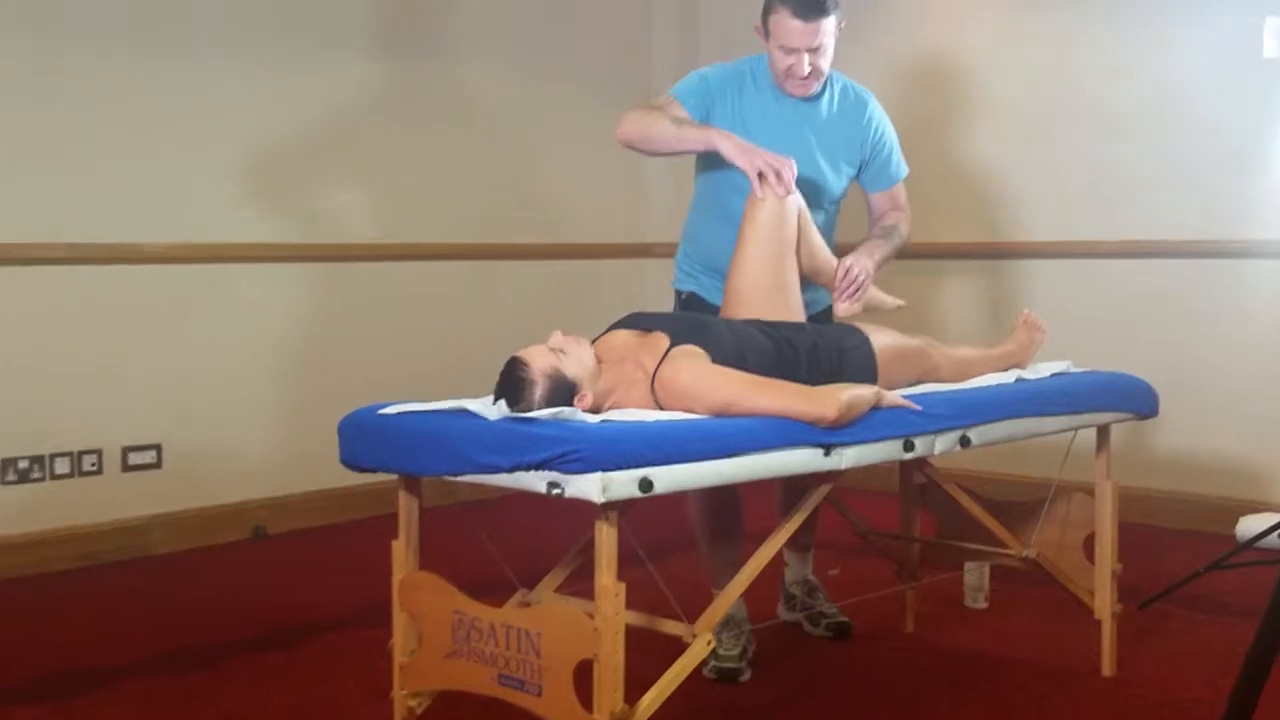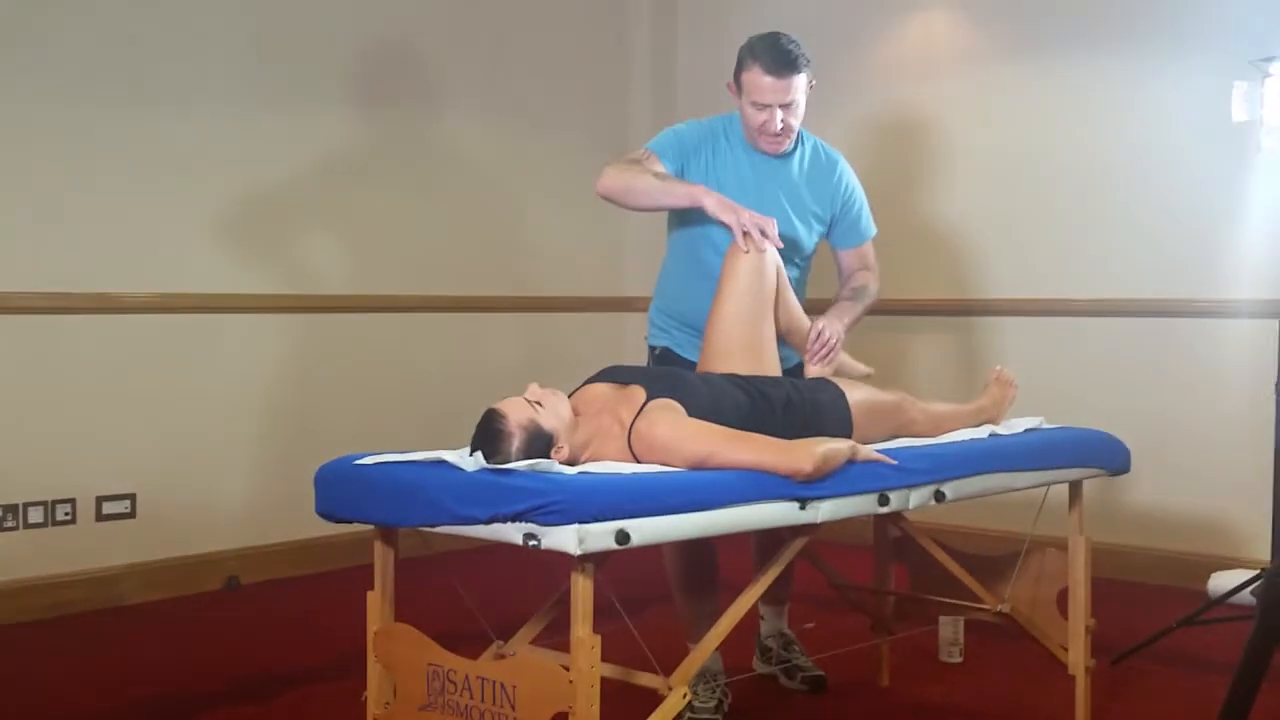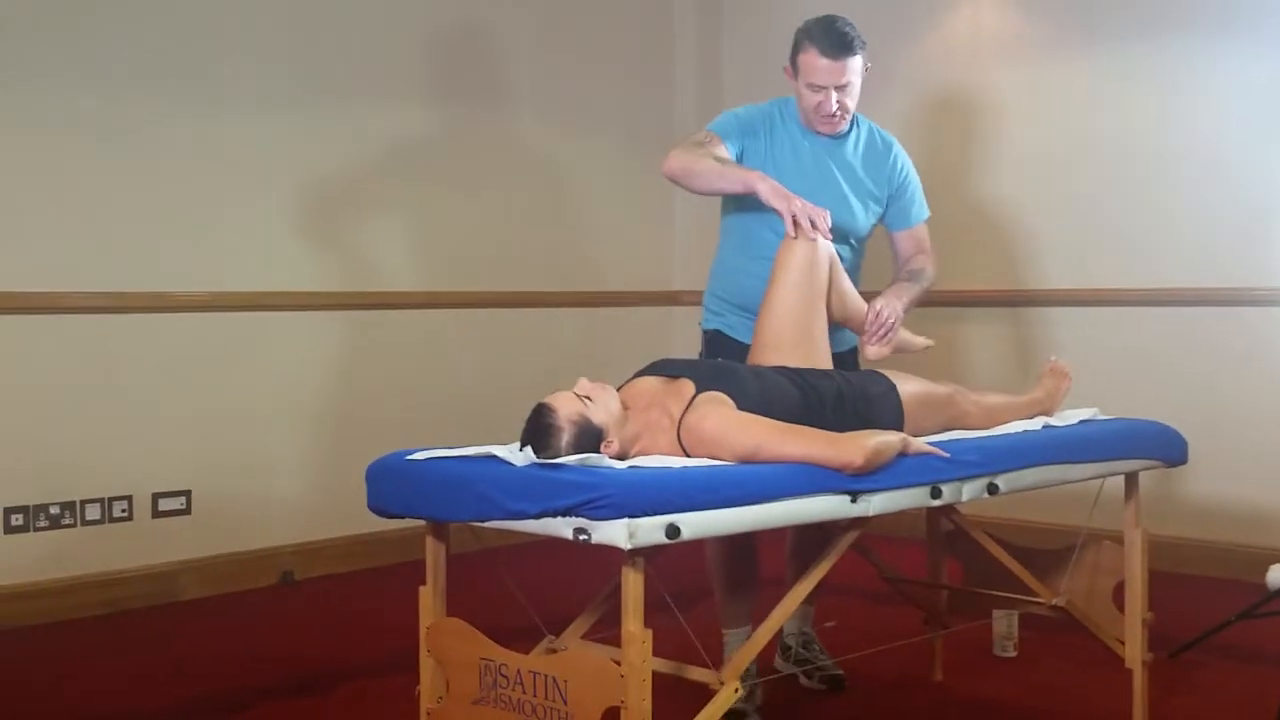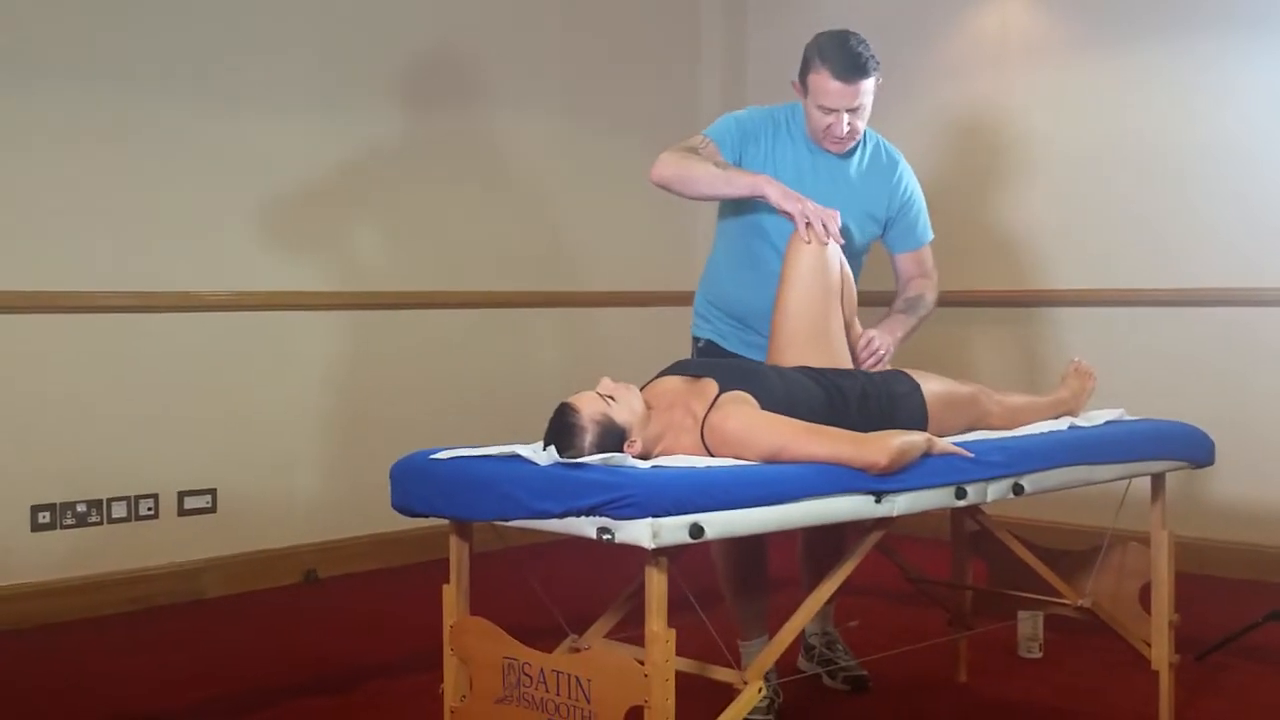
dt=0.7s
person 1, frame 1
left shoulder: (861, 113)
right shoulder: (722, 84)
left elbow: (894, 212)
right elbow: (632, 127)
left wrist: (868, 255)
right wrist: (723, 140)
left hip: (806, 309)
right hip: (711, 301)
left ankle: (799, 580)
right ankle: (728, 607)
person 1, frame 2
left shoulder: (831, 172)
right shoulder: (694, 142)
left elbow: (863, 272)
right elbow: (612, 182)
left wrist: (837, 318)
right wrist: (709, 198)
left hip: (776, 363)
right hip: (684, 357)
left ankle: (775, 635)
person 1, frame 3
left shoulder: (886, 155)
right shoulder: (750, 126)
left elbow: (920, 255)
right elbow: (678, 163)
left wrist: (896, 297)
right wrist: (764, 185)
left hip: (831, 347)
right hip: (737, 339)
left ankle: (798, 630)
person 1, frame 4
left shoulder: (891, 172)
right shoulder: (754, 131)
left elbow: (921, 279)
right elbow: (666, 168)
left wrist: (891, 330)
right wrist: (770, 188)
right hip: (730, 350)
person 2, frame 1
left shoulder: (604, 355)
right shoulder: (676, 381)
right elbow: (827, 405)
right wrist: (876, 394)
left hip: (755, 335)
right hip: (830, 357)
left knee: (776, 191)
right knee: (930, 353)
left ankle: (837, 280)
right ankle: (1008, 354)
person 2, frame 2
left shoulder: (577, 410)
right shoulder: (653, 433)
right elbow: (803, 459)
right wrist: (851, 449)
left hip: (726, 387)
right hip: (805, 412)
left knee: (755, 246)
right knee: (906, 408)
left ankle: (811, 347)
right ankle: (981, 410)
person 2, frame 3
left shoulder: (628, 404)
right shoulder: (703, 427)
right elbow: (854, 451)
right wrist: (902, 441)
left hip: (781, 380)
right hip: (855, 402)
left knee: (807, 240)
right knee: (958, 400)
right ankle: (1036, 401)
person 2, frame 4
left shoulder: (649, 404)
right shoulder: (727, 426)
right elbow: (878, 452)
right wrist: (927, 441)
left hip: (801, 381)
right hip: (874, 404)
left knee: (814, 239)
right knee: (982, 402)
right ankle: (1062, 403)
